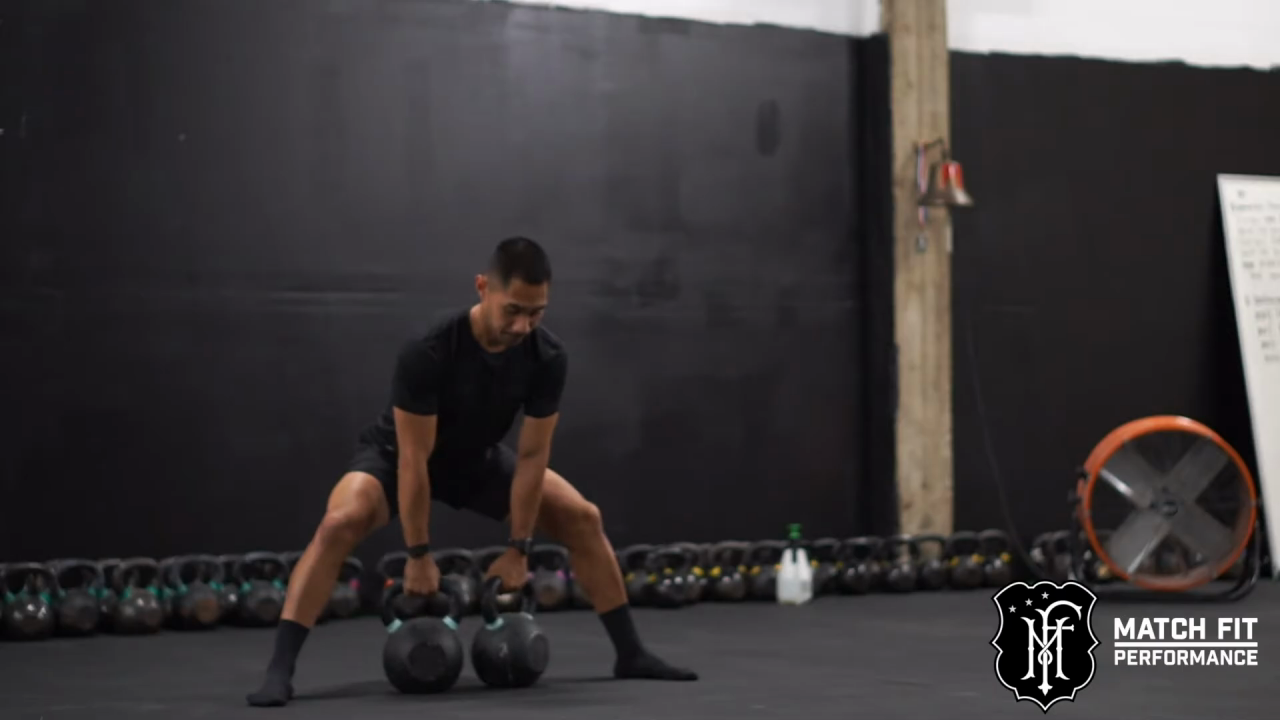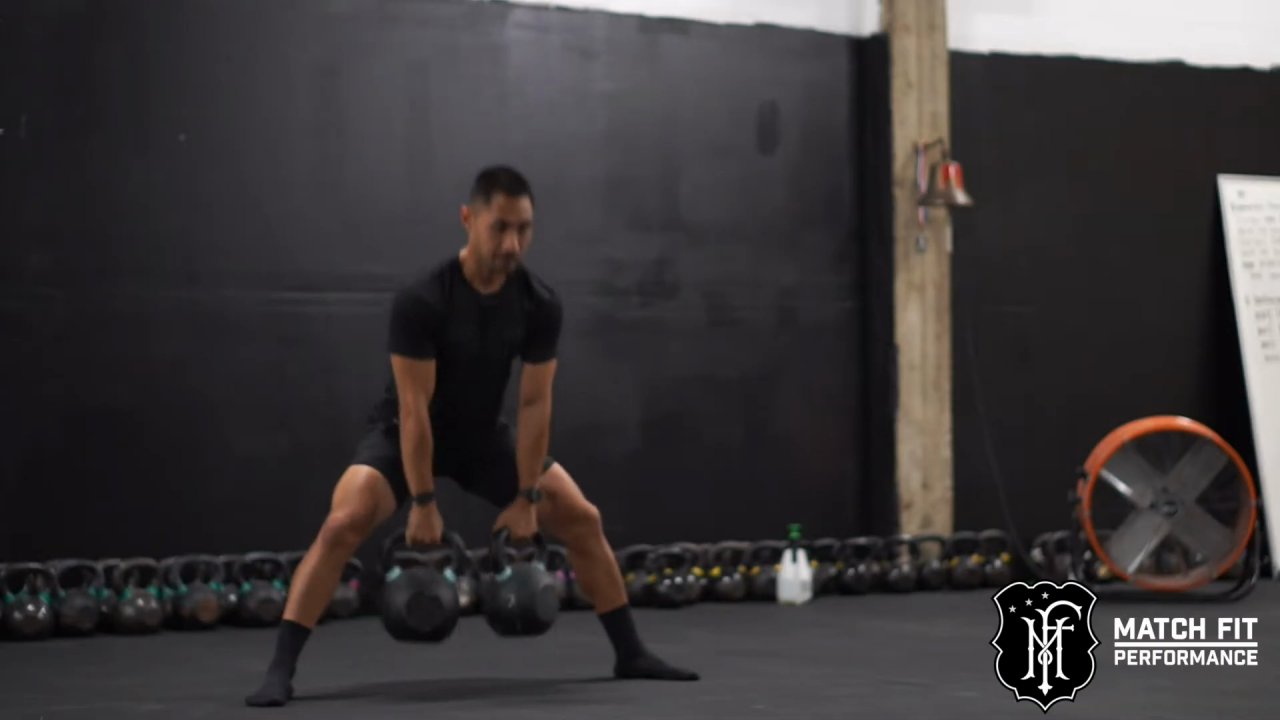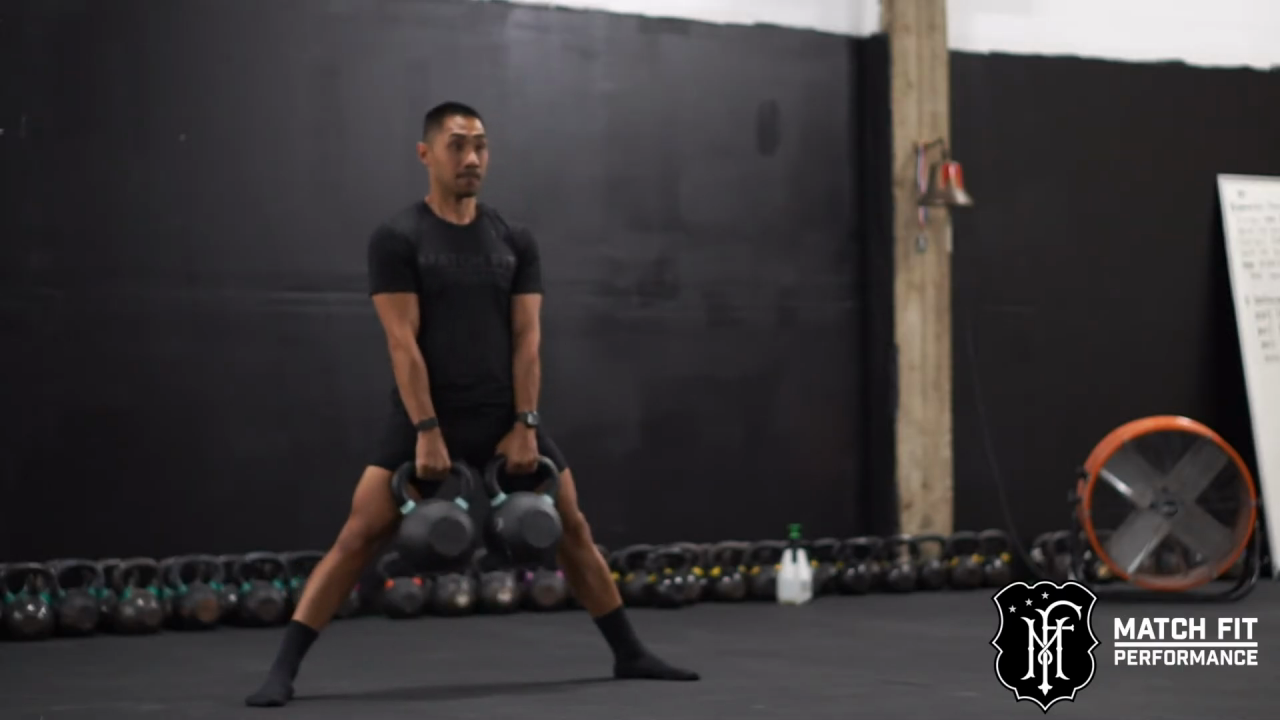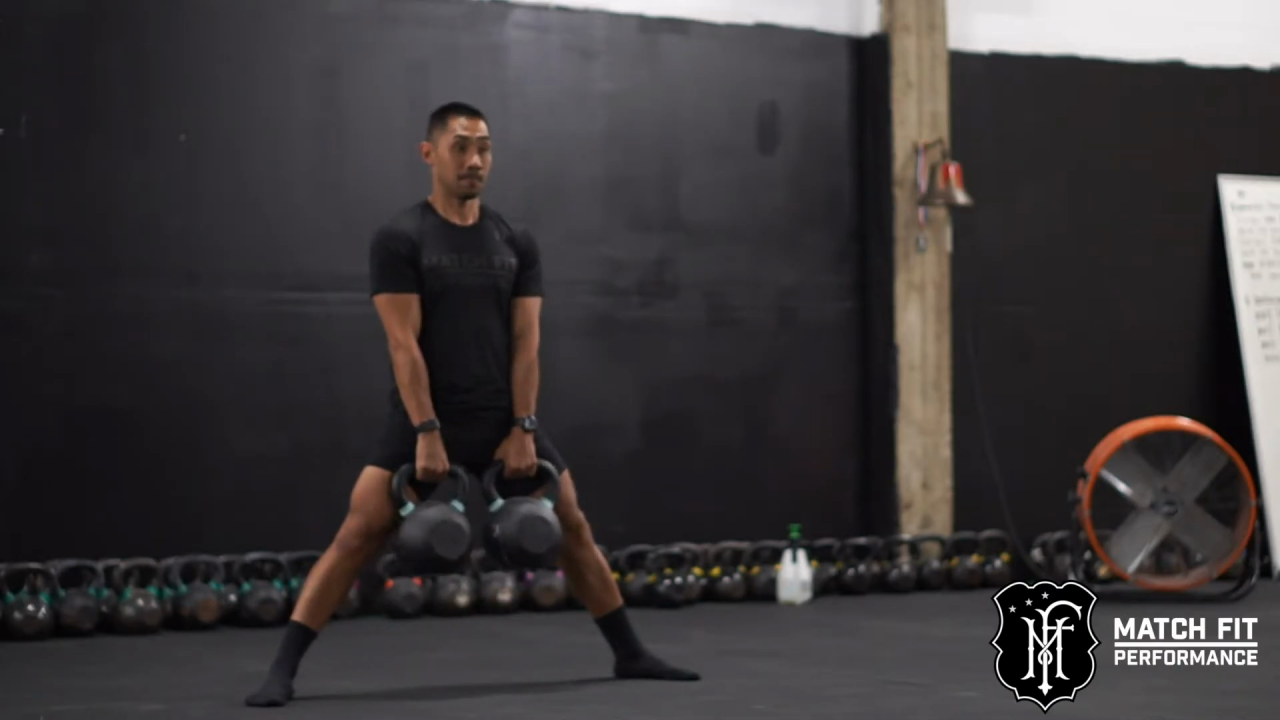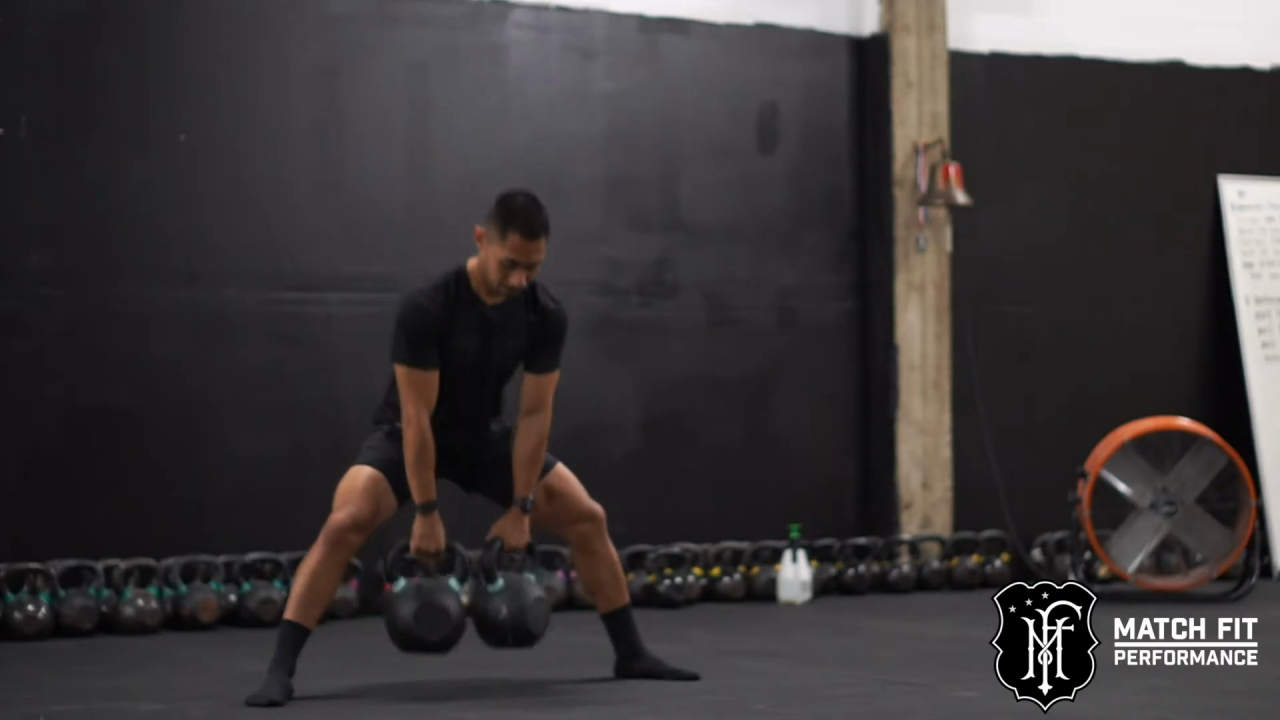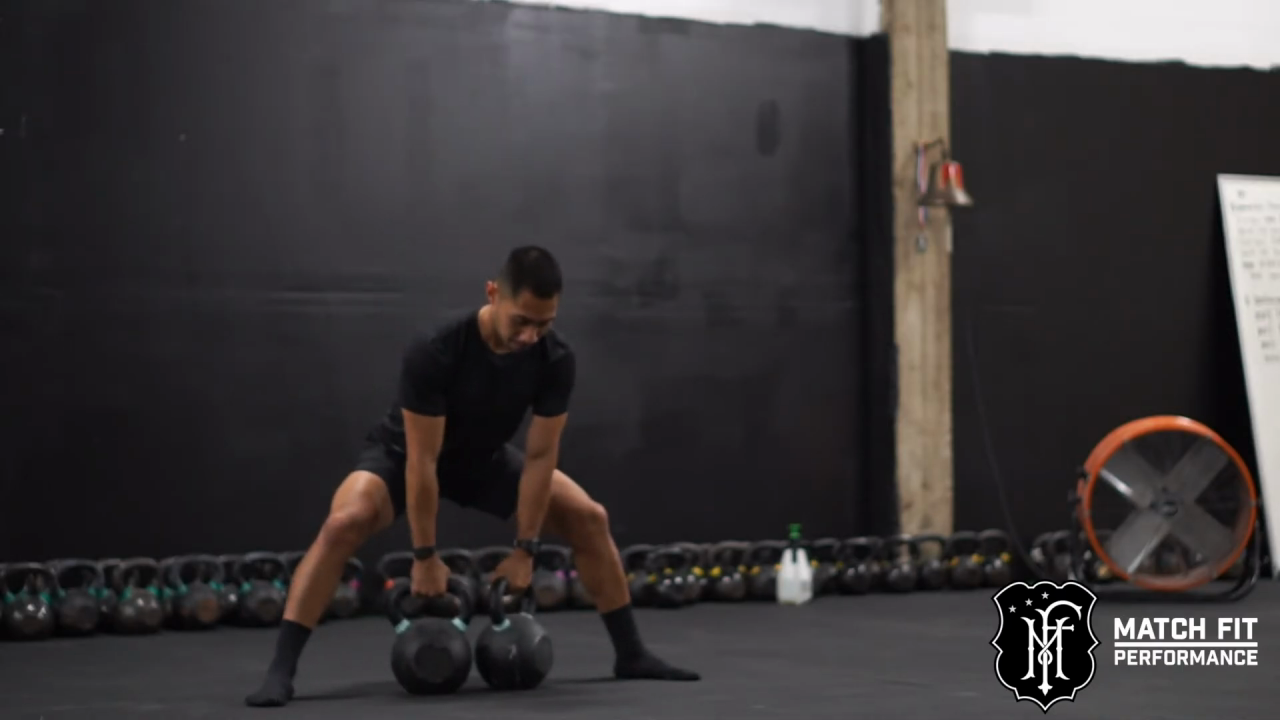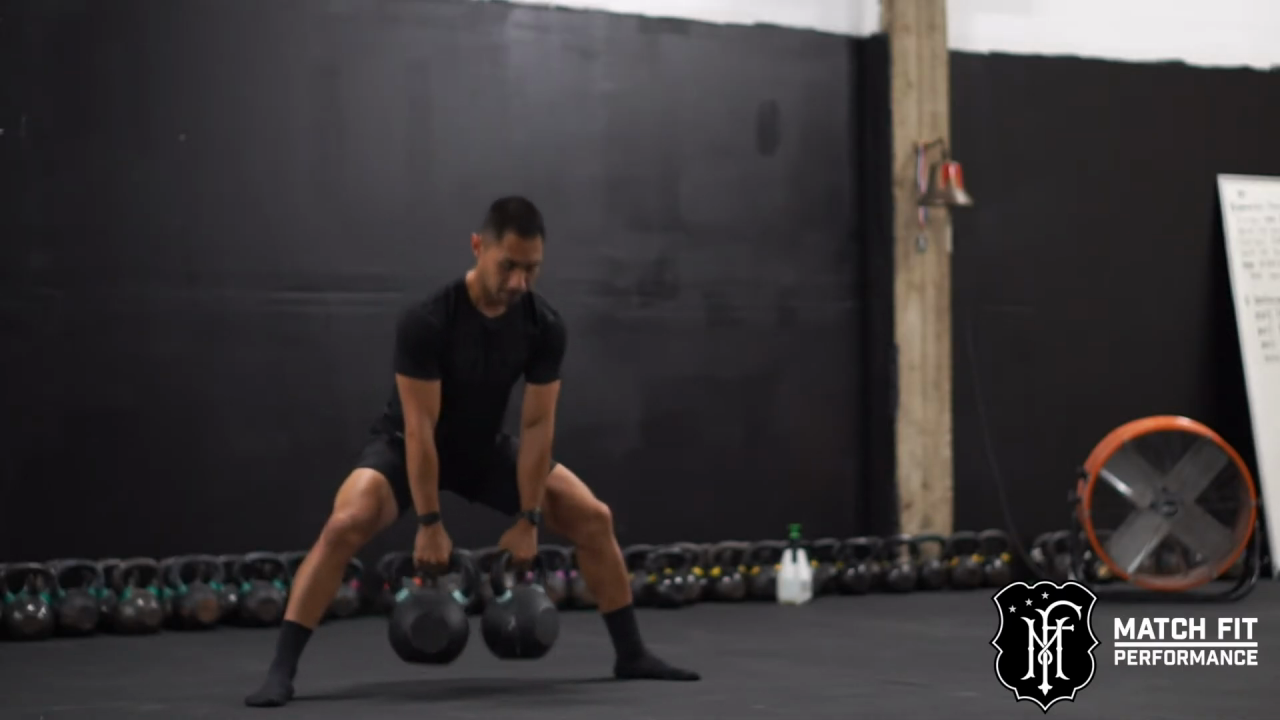
dt=0.7s
person 1, frame 1
left shoulder: (548, 357)
right shoulder: (426, 353)
left elbow: (532, 457)
right elbow: (413, 460)
left wrist: (517, 550)
right wrist: (419, 557)
left hip: (477, 458)
right hip: (396, 453)
left knee: (583, 517)
right knee: (339, 525)
left ankle: (630, 653)
right ankle: (280, 670)
person 1, frame 2
left shoulder: (540, 303)
right shoulder: (421, 300)
left elbow: (534, 404)
right elbow: (415, 409)
left wrist: (525, 500)
right wrist: (423, 505)
left hip: (482, 434)
right hip: (404, 435)
left knee: (583, 519)
right knee: (342, 527)
left ankle: (632, 653)
right ankle: (280, 670)
person 1, frame 3
left shoulder: (514, 241)
right shoulder: (397, 239)
left elbow: (526, 339)
right elbow: (403, 342)
left wrist: (525, 426)
right wrist: (427, 432)
left hip: (504, 419)
right hip: (426, 419)
left knee: (572, 530)
right knee: (359, 537)
left ankle: (629, 654)
right ankle: (283, 670)
person 1, frame 4
left shoulder: (516, 243)
right shoulder: (399, 239)
left elbow: (525, 343)
right elbow: (404, 344)
left wrist: (523, 431)
right wrist: (427, 435)
left hip: (501, 419)
right hip: (424, 418)
left knee: (573, 530)
right knee: (357, 537)
left ankle: (630, 654)
right ankle: (282, 671)
person 1, frame 5
left shoulder: (546, 314)
right shoulder: (425, 308)
left elbow: (535, 413)
right elbow: (416, 418)
left wrist: (520, 510)
right wrist: (426, 514)
left hip: (484, 436)
right hip: (405, 436)
left knee: (587, 518)
right knee: (345, 524)
left ankle: (631, 653)
right ankle: (280, 669)
person 1, frame 6
left shoulder: (557, 359)
right shoulder: (434, 353)
left elbow: (541, 457)
right elbow: (422, 462)
left wrist: (524, 551)
right wrist: (426, 558)
left hip: (485, 458)
right hip: (402, 453)
left knee: (590, 518)
right knee: (343, 524)
left ankle: (631, 654)
right ankle: (281, 670)
person 1, frame 7
left shoulder: (545, 326)
right shoulder: (427, 320)
left elbow: (537, 424)
right elbow: (421, 427)
left wrist: (528, 521)
right wrist: (430, 525)
left hip: (485, 448)
right hip: (406, 444)
left knee: (592, 518)
right knee: (345, 526)
left ankle: (632, 654)
right ankle: (281, 670)
